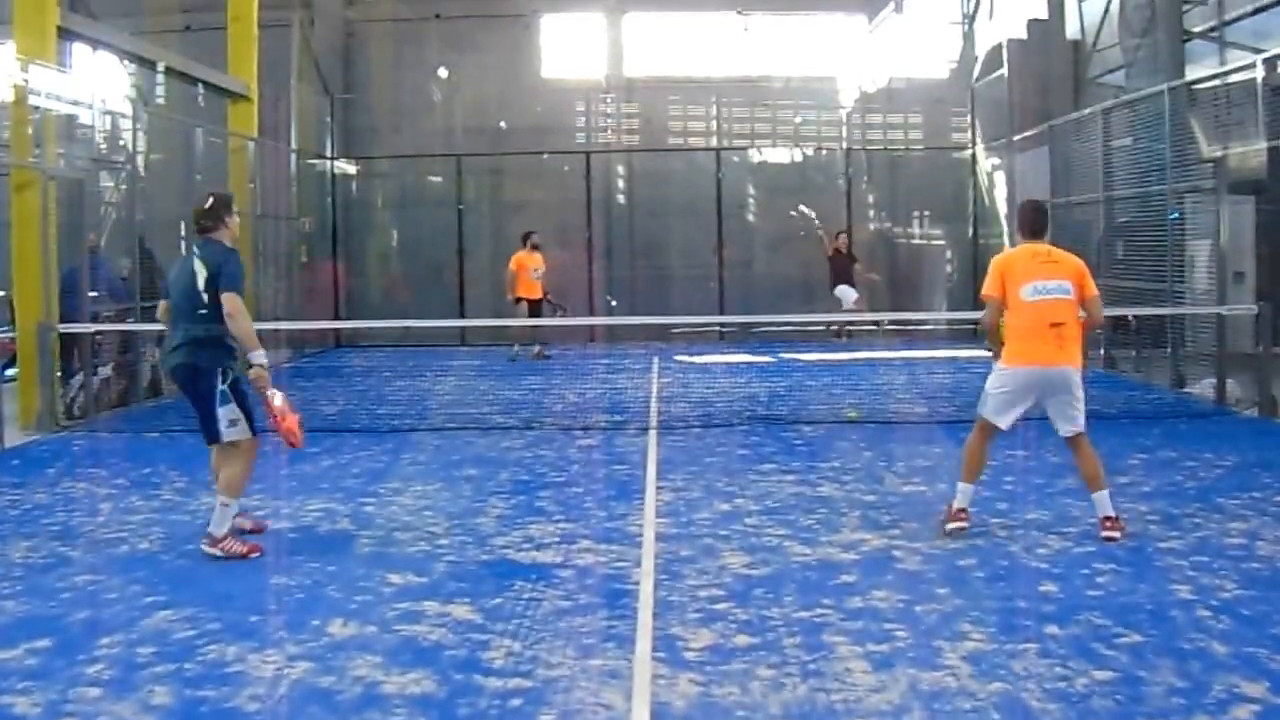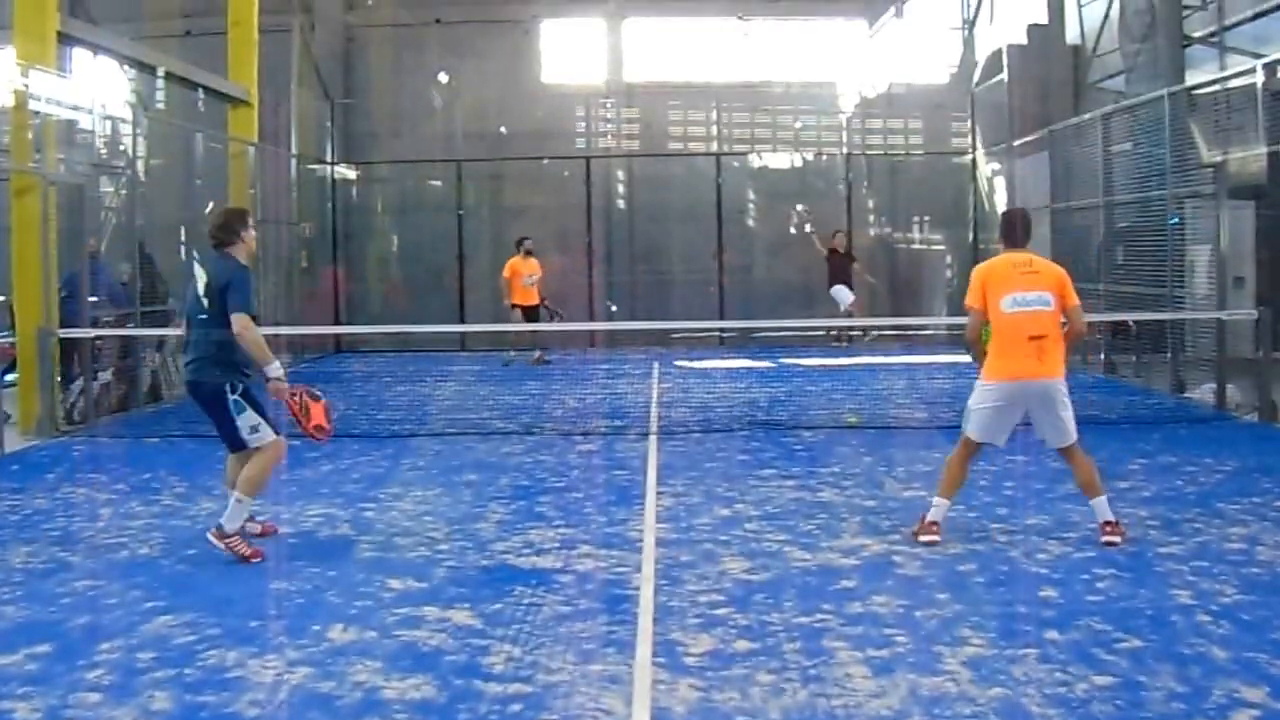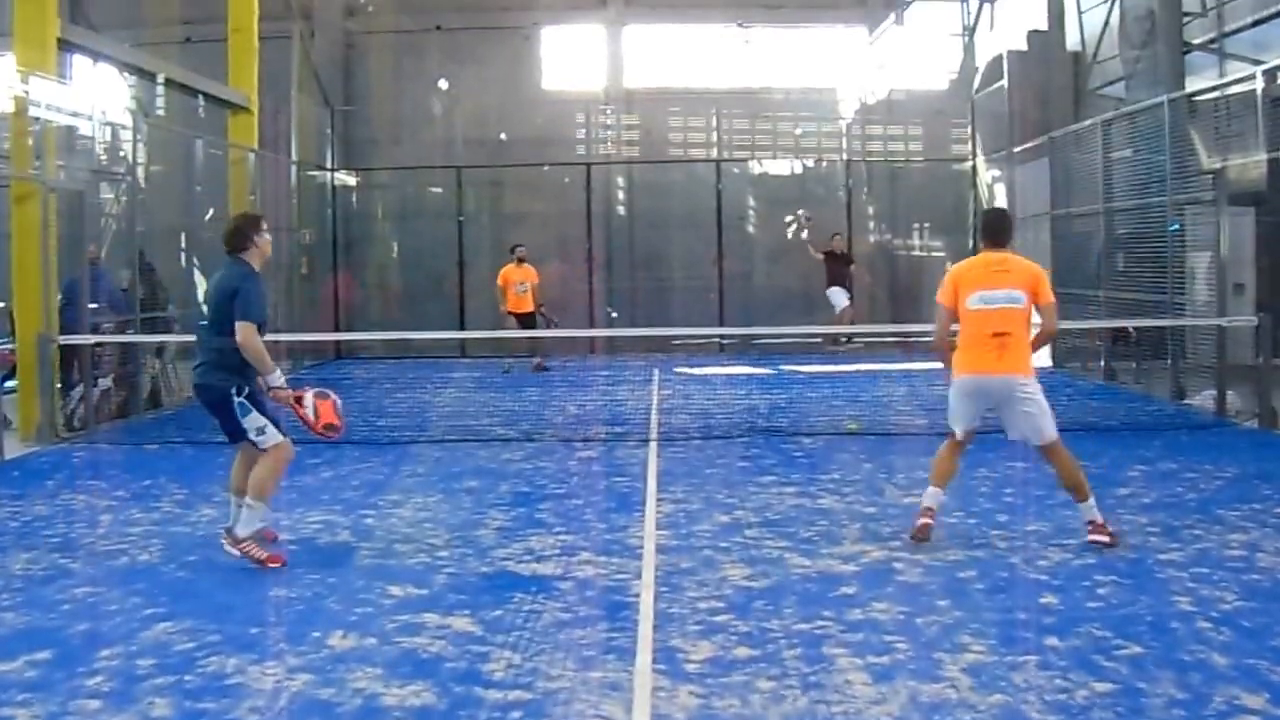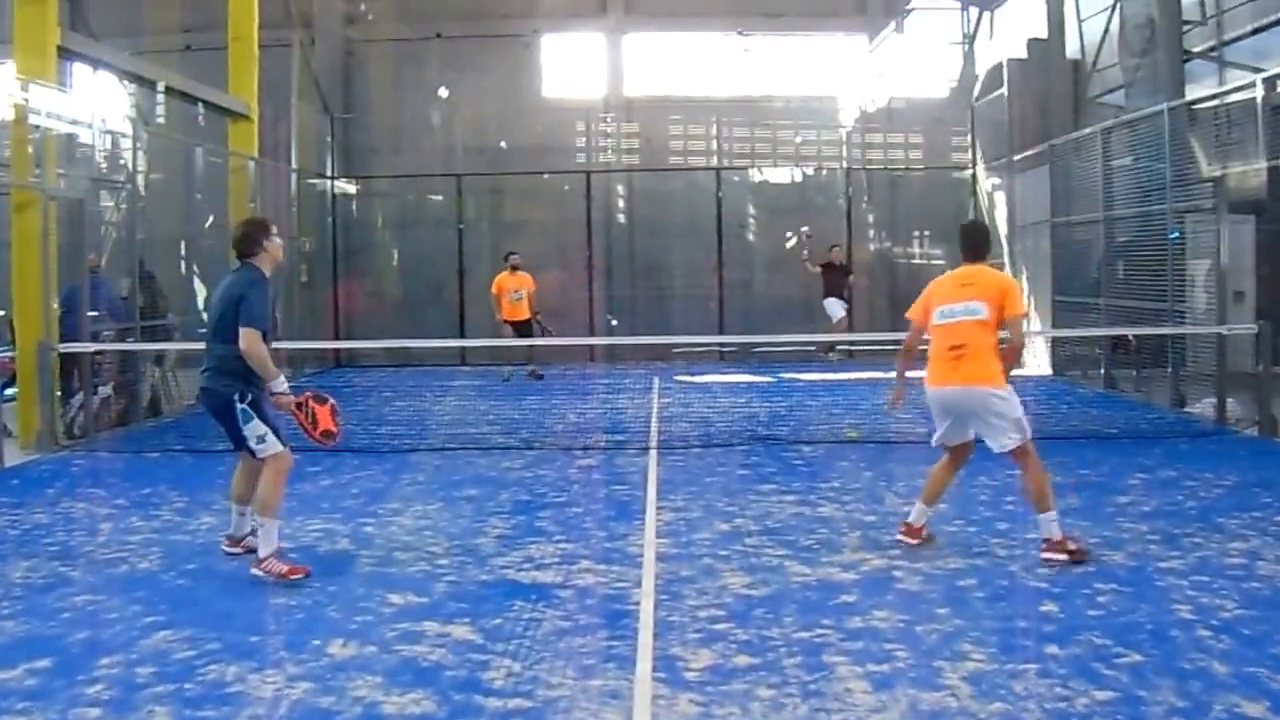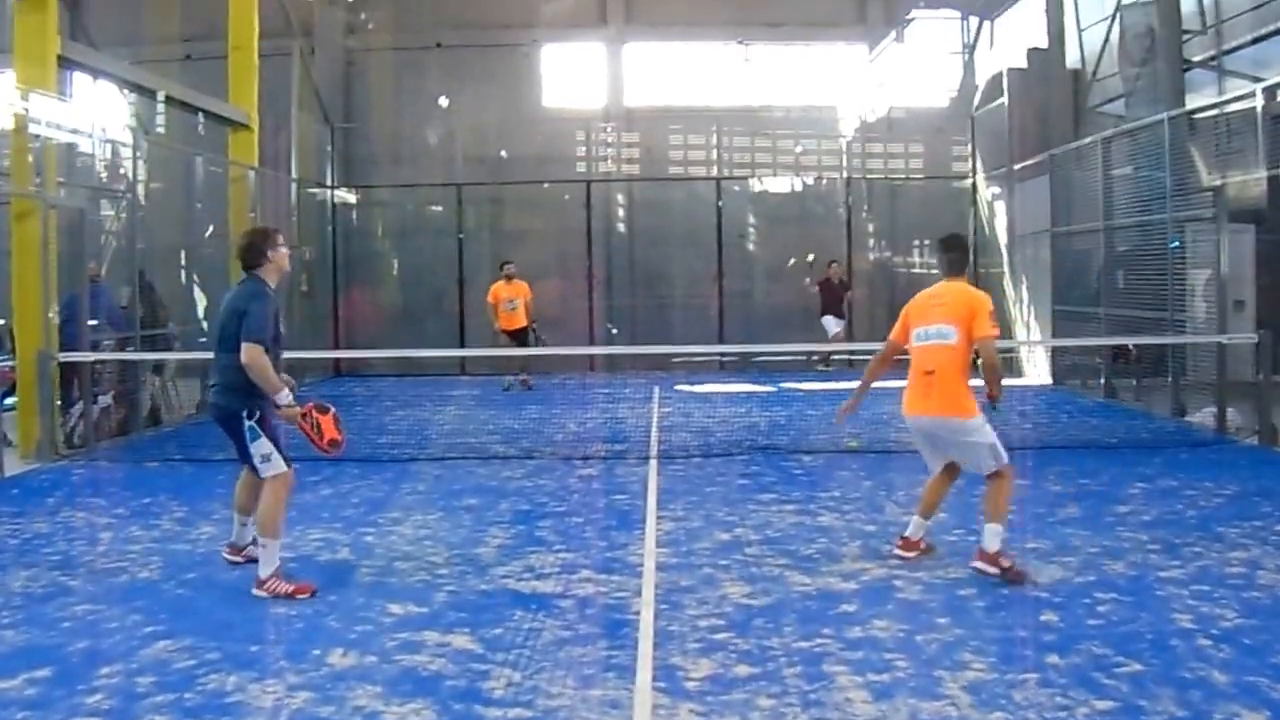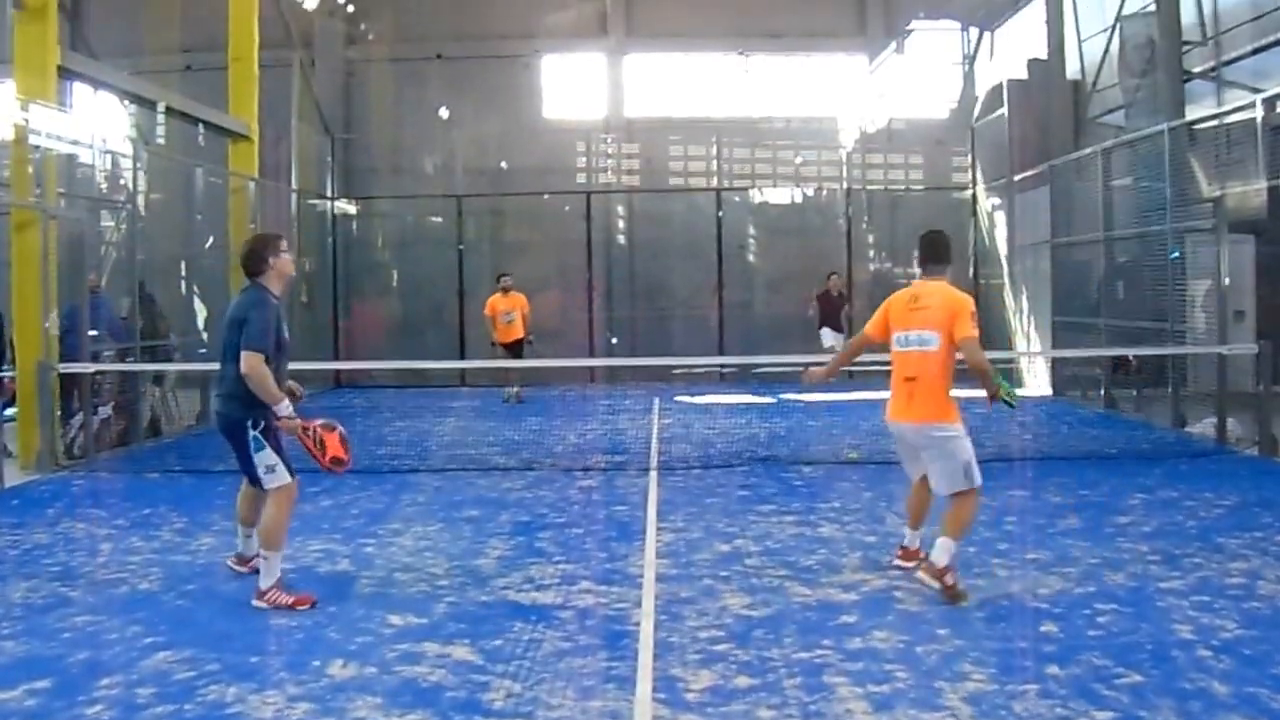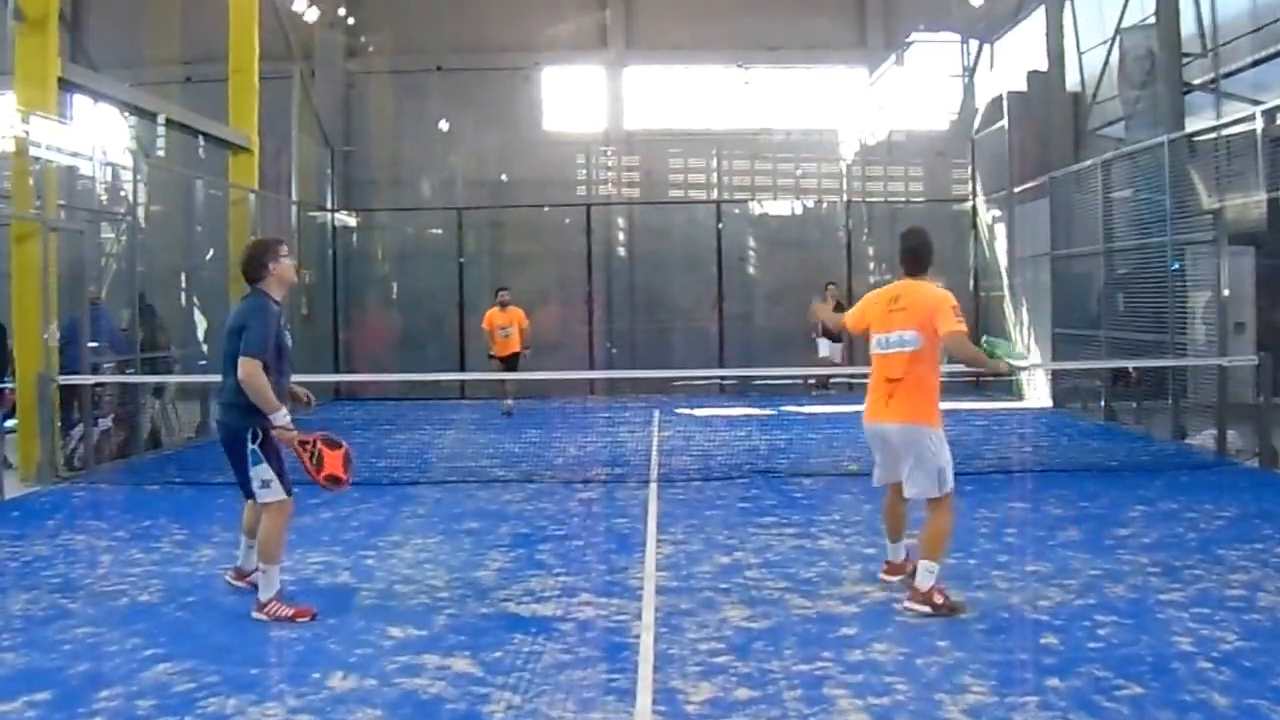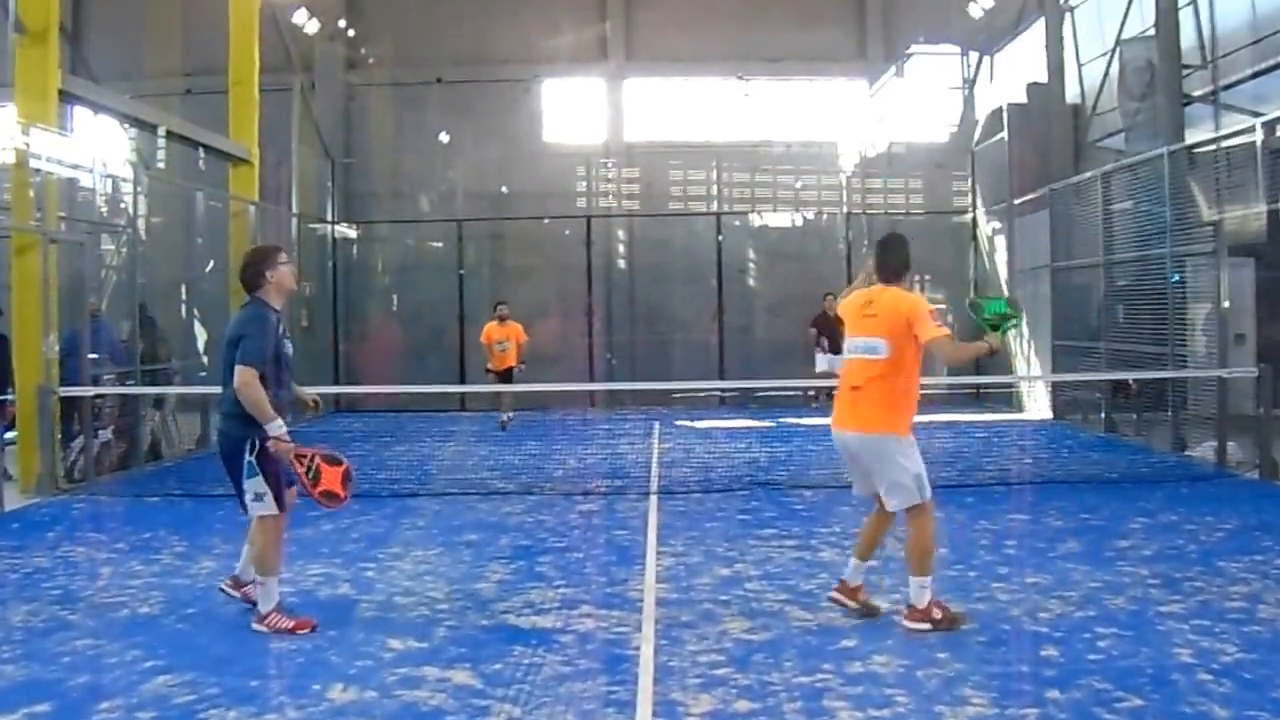
dt=0.1s
person 1, frame 1
left shoulder: (185, 261)
right shoulder: (225, 256)
left elbow: (164, 312)
right elbow: (233, 311)
right wrist: (258, 359)
left hip: (182, 360)
right hip: (209, 362)
left knee: (223, 439)
right knee: (243, 443)
left ankle: (227, 515)
right ankle: (219, 535)
person 1, frame 2
left shoulder: (205, 271)
right shoulder: (236, 272)
left elbow: (197, 326)
right elbow: (242, 329)
right wrist: (274, 371)
left hip: (205, 373)
right hip: (220, 378)
left knee: (246, 444)
right knee: (271, 447)
left ankle: (235, 520)
right ankle: (228, 528)
person 1, frame 3
left shoulder: (223, 277)
right shoulder: (247, 279)
right elbow: (246, 337)
left wrist: (257, 375)
right wrist: (276, 380)
left hip: (215, 378)
right hip: (227, 382)
left knee: (252, 449)
right knee: (279, 448)
left ankle: (239, 526)
right ankle: (244, 534)
person 1, frame 4
left shoulder: (238, 281)
right shoulder: (255, 285)
right elbow: (249, 344)
left wrist: (267, 375)
right wrist: (278, 385)
left hip: (227, 384)
right hip: (233, 389)
left knee: (253, 456)
right knee: (278, 459)
left ankle: (238, 534)
right ankle: (267, 556)
person 1, frame 5
left shoulder: (247, 292)
right shoulder: (259, 298)
right elbow: (251, 358)
left wrist: (275, 378)
right wrist: (284, 398)
left hip: (235, 398)
right hip: (242, 404)
left knee: (256, 468)
right knee: (279, 479)
left ankle: (239, 544)
right ankle: (268, 577)
person 1, frame 6
left shoulder: (260, 301)
right shoulder: (261, 306)
right elbow: (251, 367)
left wrist: (283, 384)
right wrist: (284, 409)
left hip: (247, 411)
right hip: (248, 414)
left knee: (258, 483)
right knee: (283, 490)
left ankle: (246, 554)
right ankle: (268, 588)
person 1, frame 7
left shoulder: (263, 308)
right shoulder: (261, 312)
right elbow: (248, 374)
left wrist: (290, 389)
right wrist: (281, 419)
left hip: (249, 421)
right hip: (248, 424)
left knee: (262, 496)
right knee: (278, 504)
left ankle: (245, 568)
right ankle: (268, 600)
person 1, frame 8
left shoulder: (269, 317)
right shoulder: (257, 321)
right elbow: (244, 383)
left wrist: (297, 392)
right wrist: (277, 430)
left hip: (259, 433)
right hip: (249, 436)
left knee: (281, 503)
right knee: (272, 517)
left ankle: (242, 578)
right ankle: (268, 612)
person 2, frame 1
left shoulder: (1003, 262)
right shoulder: (1074, 263)
left elbow: (991, 321)
right elbow: (1096, 318)
left wrist: (998, 347)
left hip: (1019, 365)
right hip: (1066, 365)
left knee: (982, 431)
right knee: (1078, 441)
left ankle: (959, 509)
right ankle: (1108, 517)
person 2, frame 2
left shoulder: (985, 273)
right shoulder: (1056, 273)
left elbow: (971, 330)
right elbow: (1078, 329)
left wrist: (982, 360)
left hip: (1001, 378)
right hip: (1046, 378)
left knee: (966, 448)
right knee: (1072, 451)
left ankle: (933, 522)
right ankle: (1108, 522)
person 2, frame 3
left shoulder: (958, 272)
right shoulder: (1033, 272)
left elbow: (940, 332)
right elbow: (1051, 326)
left wrist: (952, 365)
left hip: (968, 374)
right hip: (1015, 375)
left knee: (955, 441)
right knee: (1054, 450)
left ankle: (927, 512)
right ankle: (1096, 523)
person 2, frame 4
left shoulder: (936, 286)
right shoulder: (1003, 283)
left elbow: (910, 342)
right elbow: (1017, 340)
left wrist: (901, 380)
right wrist: (1002, 371)
left hip: (939, 388)
right hip: (982, 386)
left knee: (955, 454)
right knee: (1027, 457)
left ankle: (914, 525)
right ankle: (1054, 539)
person 2, frame 5
left shoulder: (917, 301)
right shoulder: (976, 300)
left elbow: (885, 355)
right elbow: (989, 357)
left wrist: (858, 394)
right wrist: (995, 391)
left hip: (914, 410)
right hip: (954, 411)
left knee: (947, 471)
right knee: (1000, 476)
left ankle: (911, 538)
right ankle: (991, 551)
person 2, frame 6
left shoulder: (896, 301)
right shoulder: (958, 301)
left elbow: (856, 345)
right elbow: (973, 356)
left wrist: (827, 370)
right wrist: (995, 386)
left hip: (897, 415)
right hip: (936, 419)
left knee: (926, 479)
right knee: (966, 495)
left ankle: (910, 549)
right ankle: (937, 566)
person 2, frame 7
left shoulder: (875, 300)
right shoulder: (939, 298)
left elbow: (842, 324)
right elbow: (959, 349)
left wrist: (825, 313)
right wrist: (996, 366)
left hip: (876, 418)
right hip: (917, 420)
left knee: (896, 490)
right knee: (939, 504)
left ankle: (895, 562)
right ankle: (924, 589)
person 2, frame 8
left shoulder: (855, 302)
right shoulder: (912, 305)
right elbow: (946, 351)
left wrist: (865, 279)
right wrist: (987, 346)
left hip: (844, 428)
right hip: (882, 430)
left knee: (884, 509)
right knee: (920, 513)
left ankle: (850, 584)
right ankle: (921, 606)
